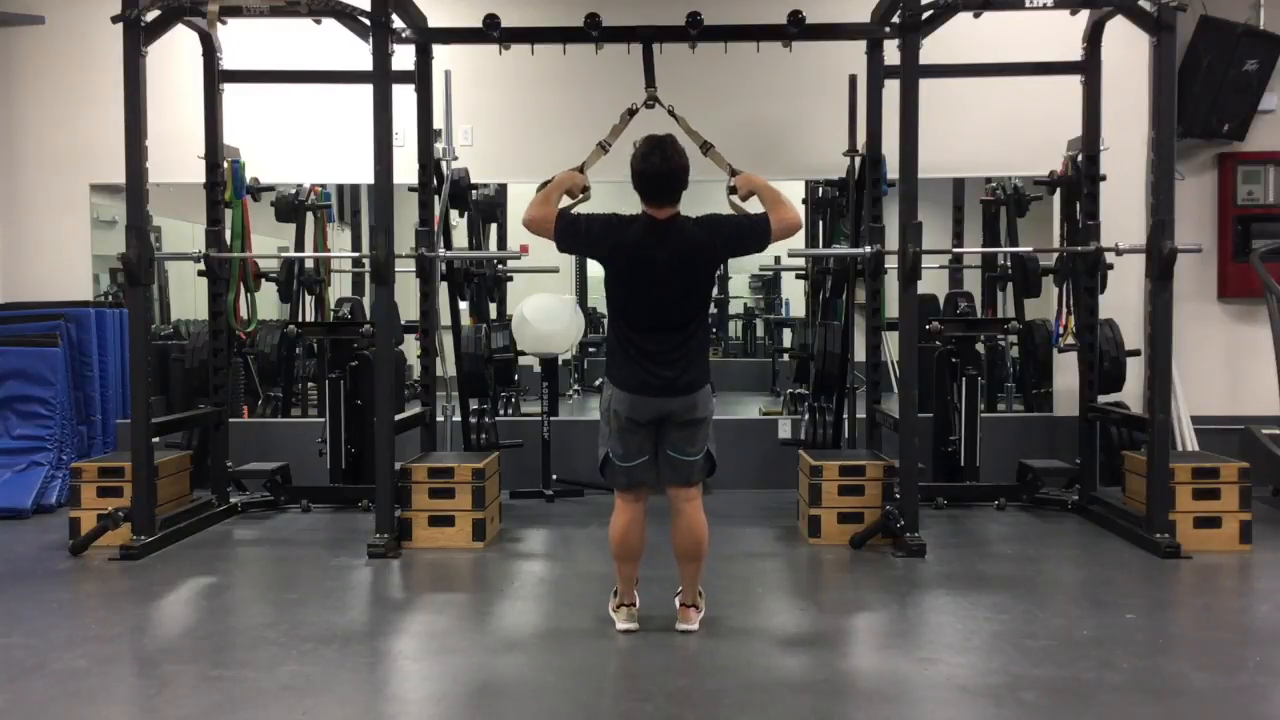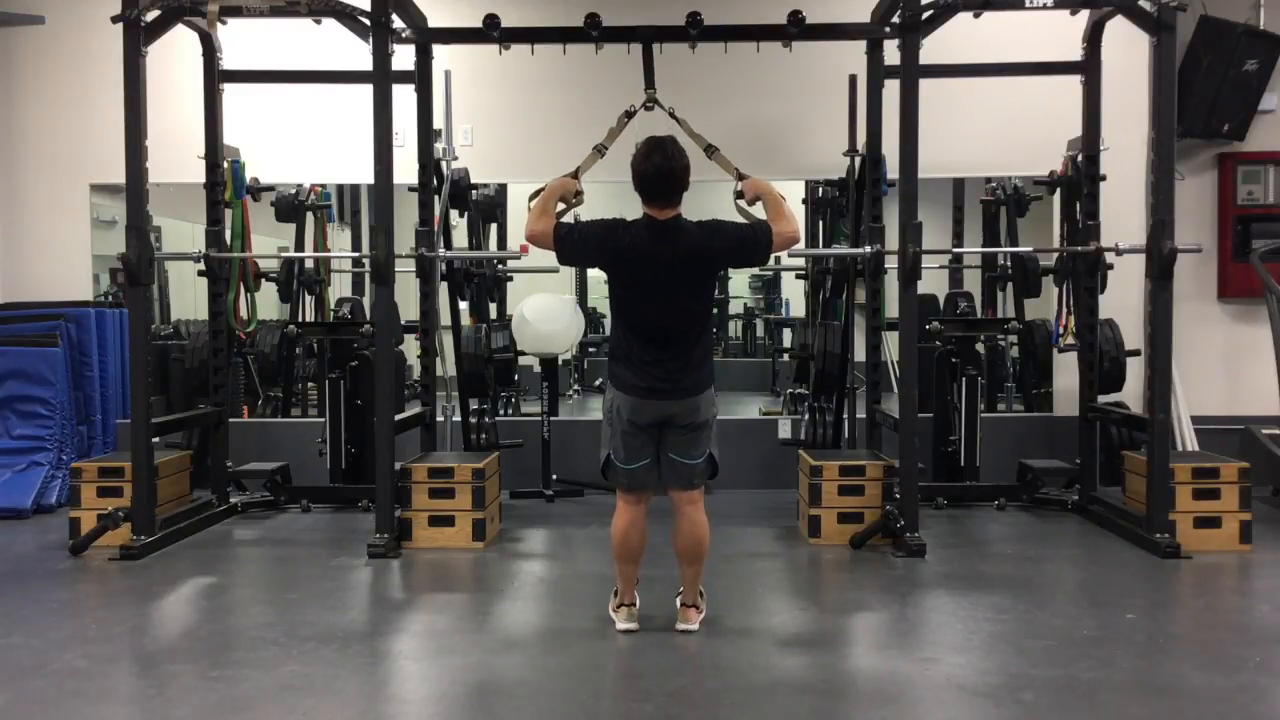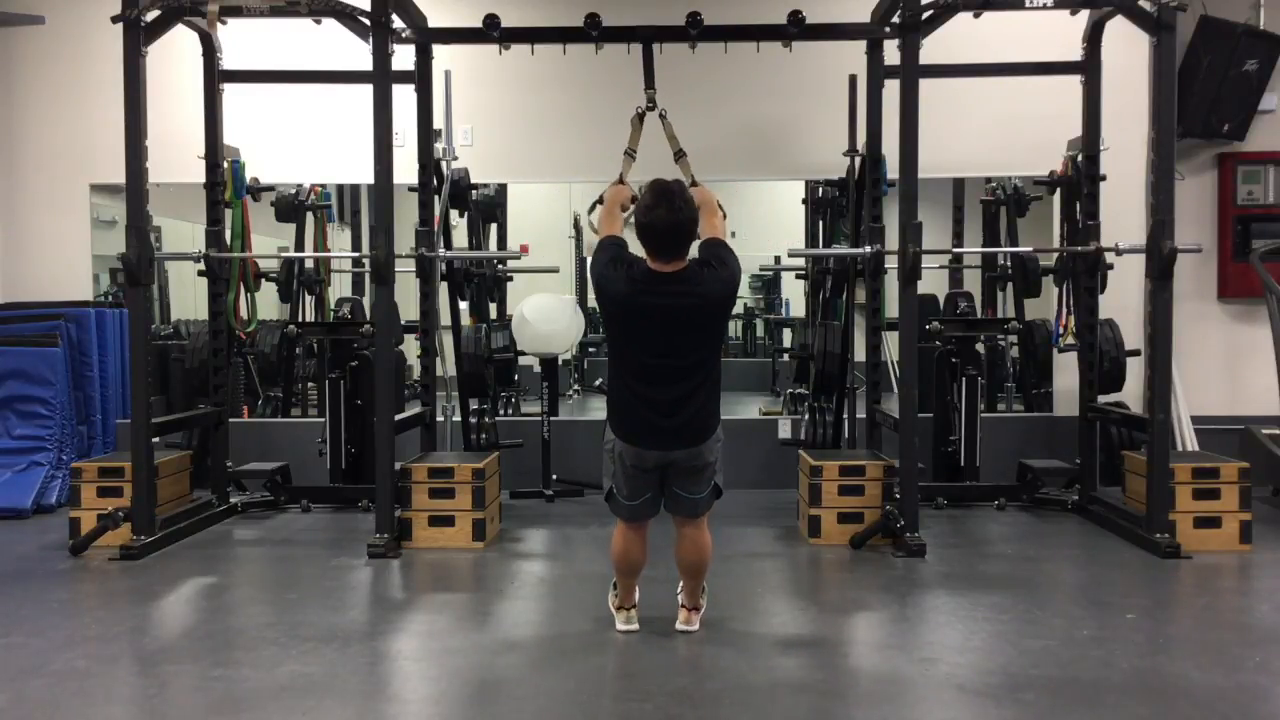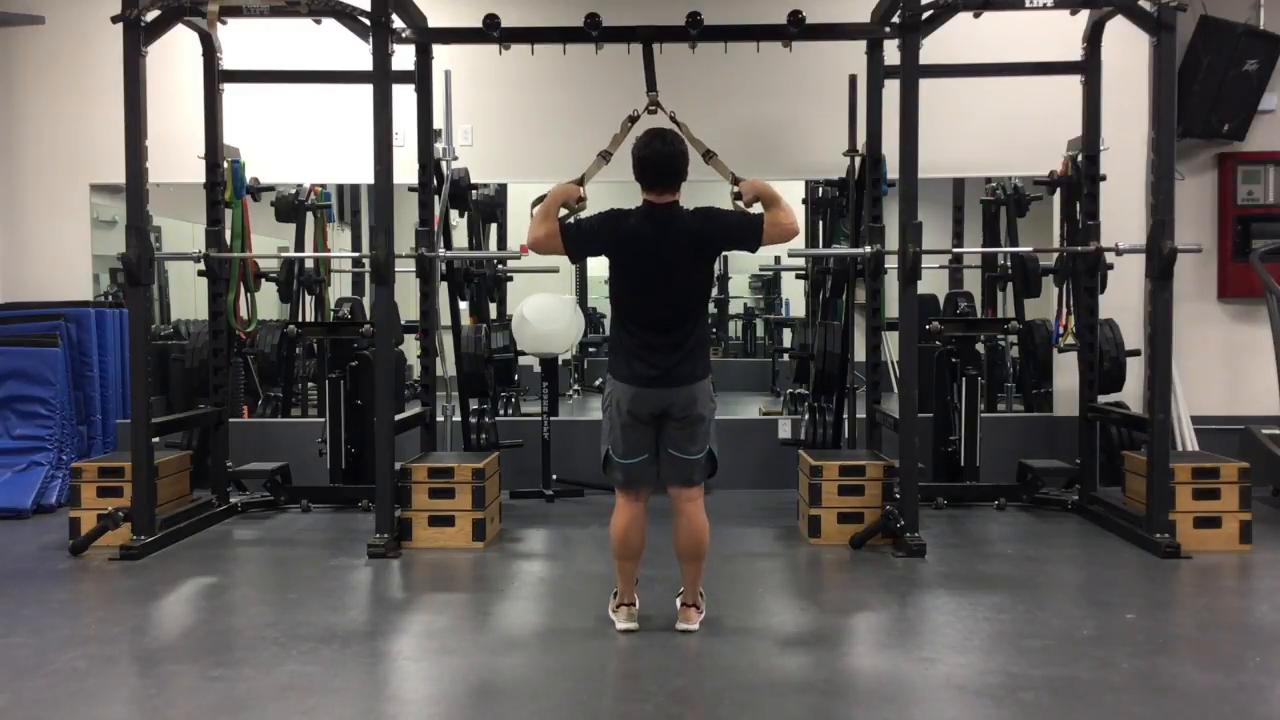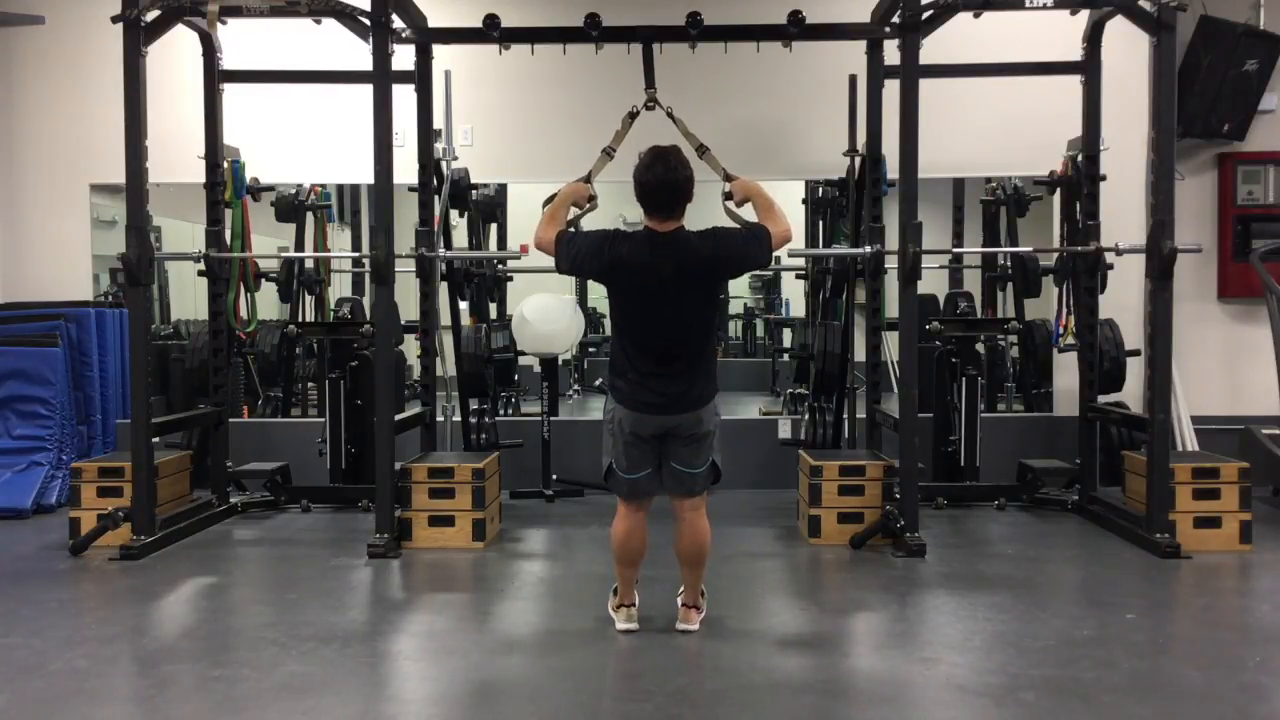
dt=1s
person 1, frame 1
left shoulder: (613, 236)
right shoulder: (709, 236)
left elbow: (534, 216)
right elbow: (789, 219)
left wrist: (563, 182)
right wrist: (756, 184)
left hip: (628, 391)
right hip: (689, 391)
left knee: (629, 499)
right knee: (687, 498)
left ankle: (625, 603)
right ankle: (690, 604)
person 1, frame 2
left shoulder: (614, 240)
right shoulder: (710, 240)
left elbow: (536, 230)
right elbow: (788, 231)
left wrist: (557, 189)
right wrist: (763, 189)
left hip: (630, 393)
right hip: (691, 393)
left knee: (631, 500)
right knee: (689, 500)
left ankle: (625, 602)
right ankle: (691, 604)
person 1, frame 3
left shoulder: (614, 283)
right shoulder: (718, 284)
left elbow: (609, 225)
right elbow: (714, 224)
left wrist: (615, 197)
right wrist: (704, 198)
left hip: (631, 434)
right hip: (697, 435)
left knee: (631, 524)
right knee: (692, 523)
left ankle: (625, 604)
right ankle: (690, 606)
person 1, frame 4
left shoulder: (616, 228)
right shoulder: (707, 226)
left elbow: (538, 237)
right elbow: (787, 225)
left wrist: (558, 196)
right wrist: (762, 190)
left hip: (630, 384)
right hip: (689, 384)
left knee: (630, 496)
right knee: (689, 496)
left ankle: (625, 602)
right ankle: (691, 603)
person 1, frame 5
left shoulder: (613, 252)
right shoulder: (714, 251)
left elbow: (546, 237)
right elbow: (780, 231)
left wrist: (569, 194)
right wrist: (751, 190)
left hip: (632, 403)
right hip: (694, 404)
left knee: (632, 505)
right knee: (691, 506)
left ankle: (625, 603)
right ankle: (692, 604)
